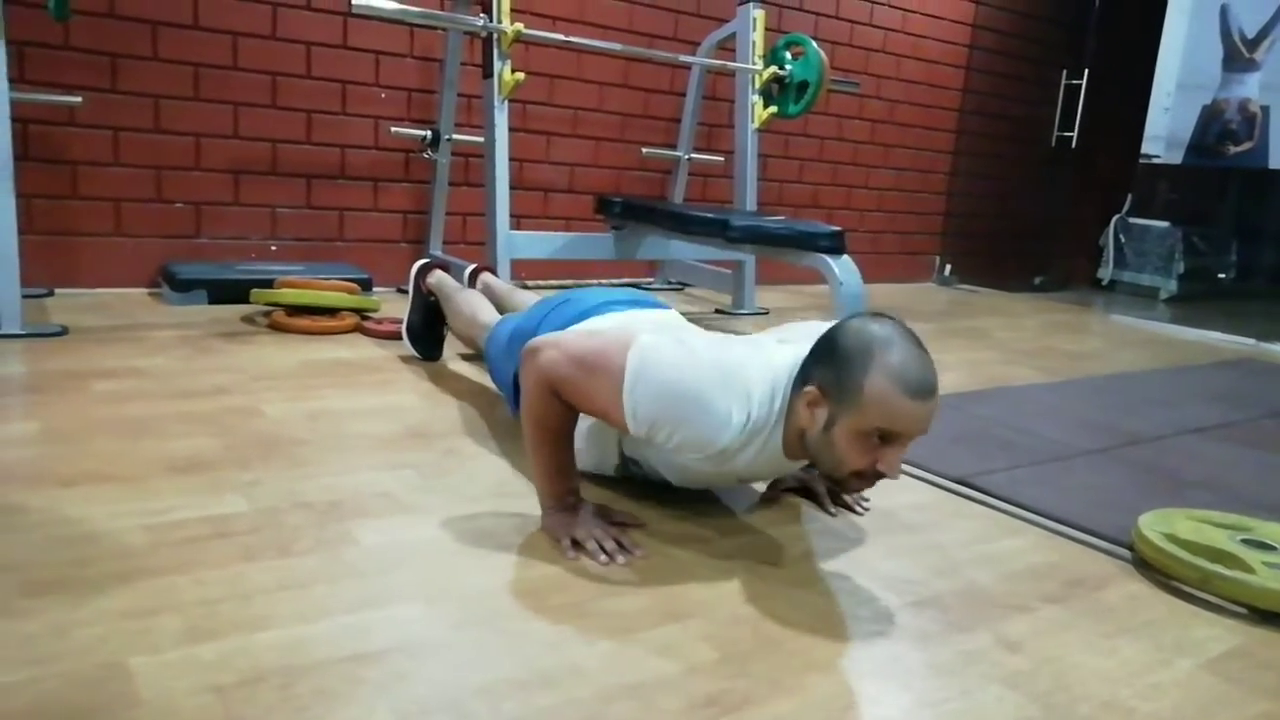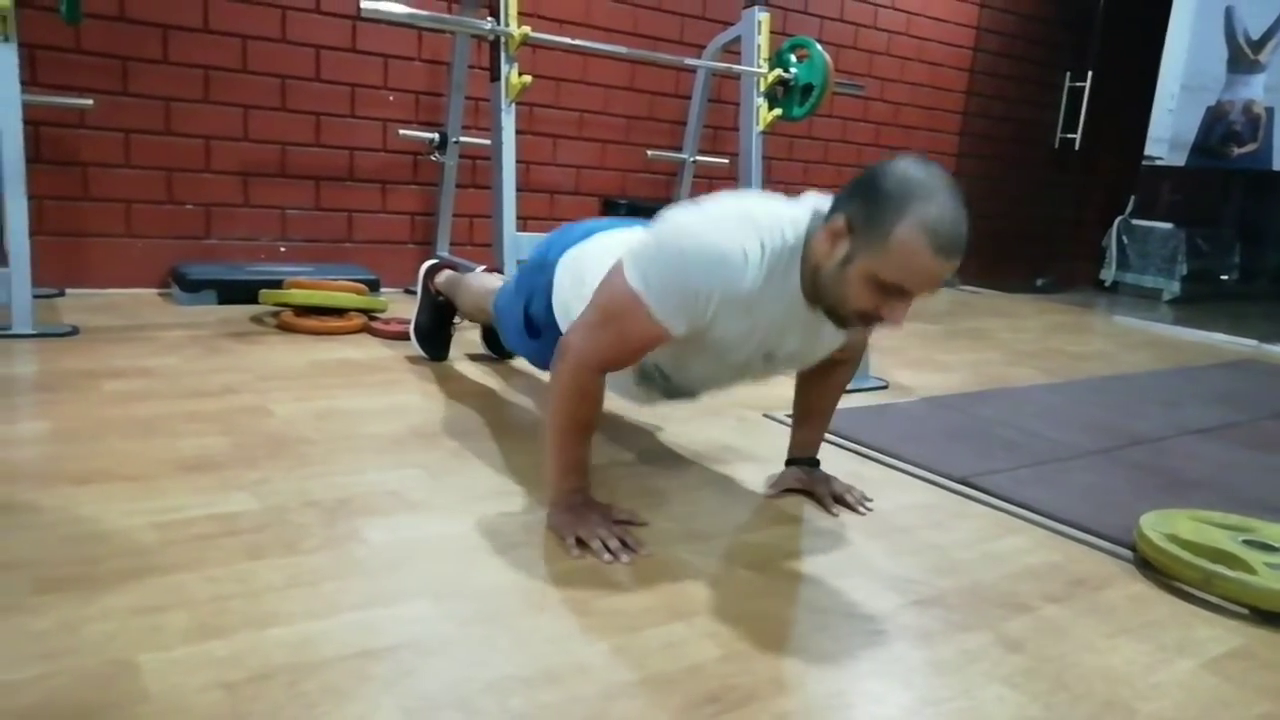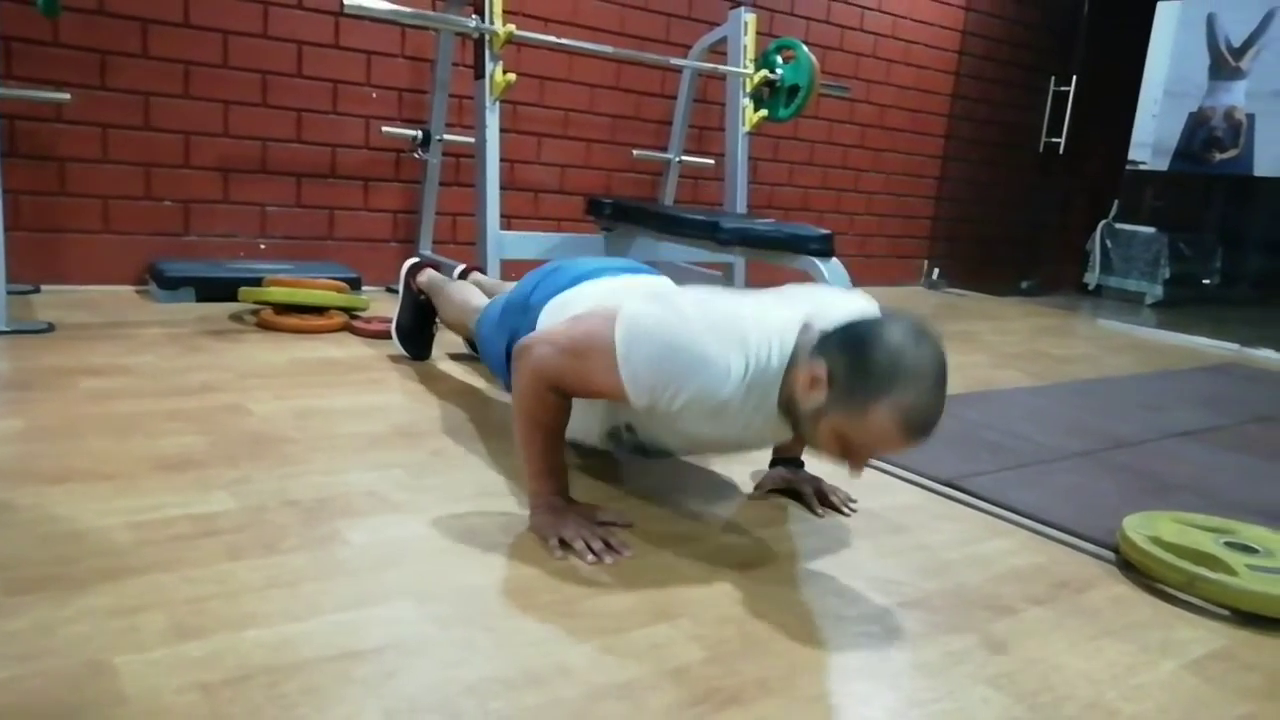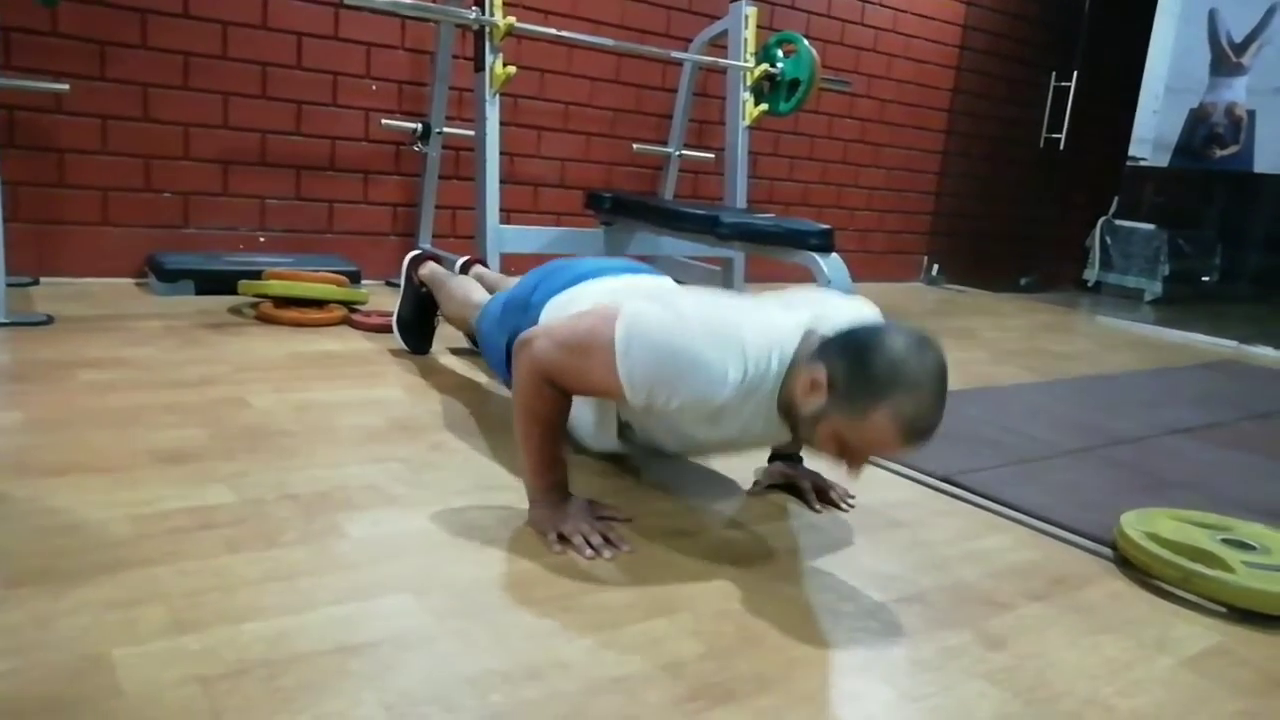
dt=0.5s
person 1, frame 1
left shoulder: (836, 368)
right shoulder: (715, 408)
right elbow: (544, 362)
left wrist: (805, 463)
right wrist: (560, 505)
left hip: (643, 319)
right hip: (561, 337)
right knee: (495, 333)
left ankle: (484, 279)
right ankle: (435, 281)
person 1, frame 2
left shoulder: (862, 265)
right shoulder: (717, 253)
left elbow: (836, 357)
right elbow: (580, 359)
left wrist: (803, 462)
right wrist: (568, 502)
left hip: (644, 287)
right hip: (572, 273)
right knee: (504, 316)
left ankle: (486, 278)
right ankle: (444, 285)
person 1, frame 3
left shoulder: (855, 326)
right shoulder: (703, 363)
right elbow: (537, 360)
left wrist: (787, 463)
right wrist: (548, 504)
left hip: (632, 294)
right hip: (555, 307)
right knee: (484, 325)
left ankle: (474, 279)
right ankle: (424, 284)
person 1, frame 4
left shoulder: (854, 338)
right shoulder: (709, 367)
right elbow: (534, 357)
left wrist: (786, 458)
right wrist: (548, 499)
left hip: (633, 294)
right hip: (557, 308)
right knee: (483, 320)
left ankle: (476, 270)
right ankle: (428, 274)
